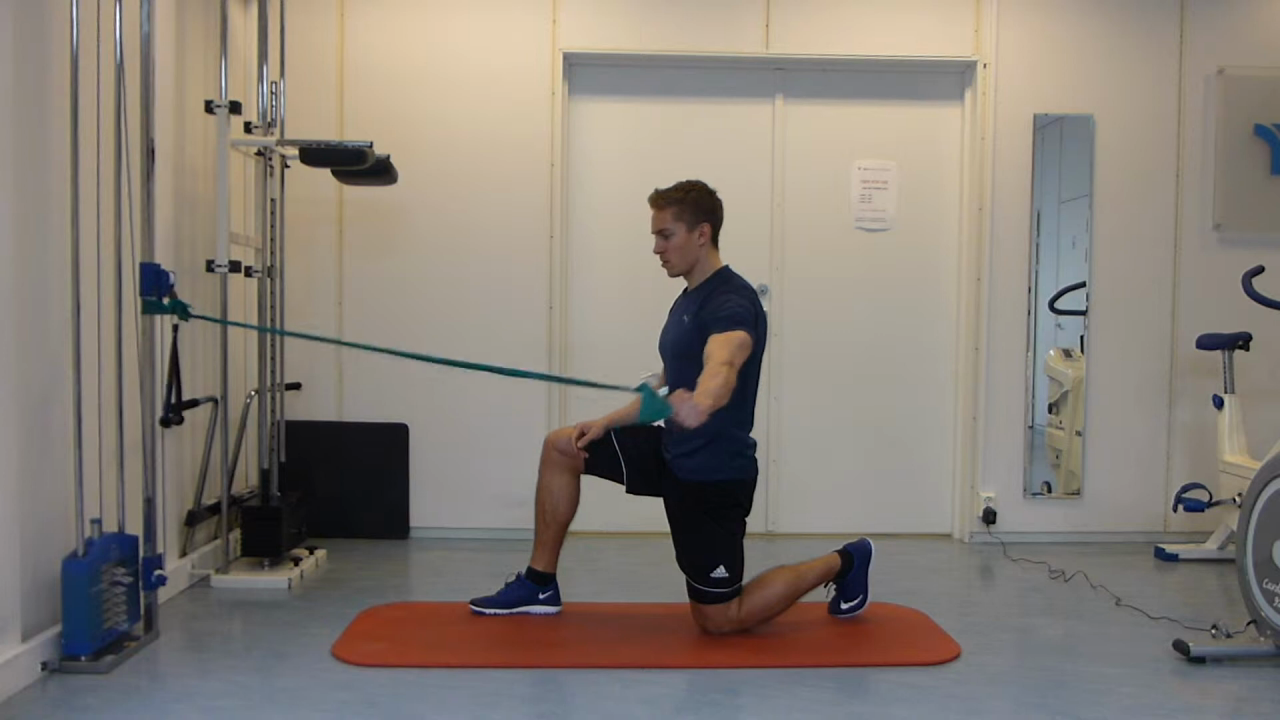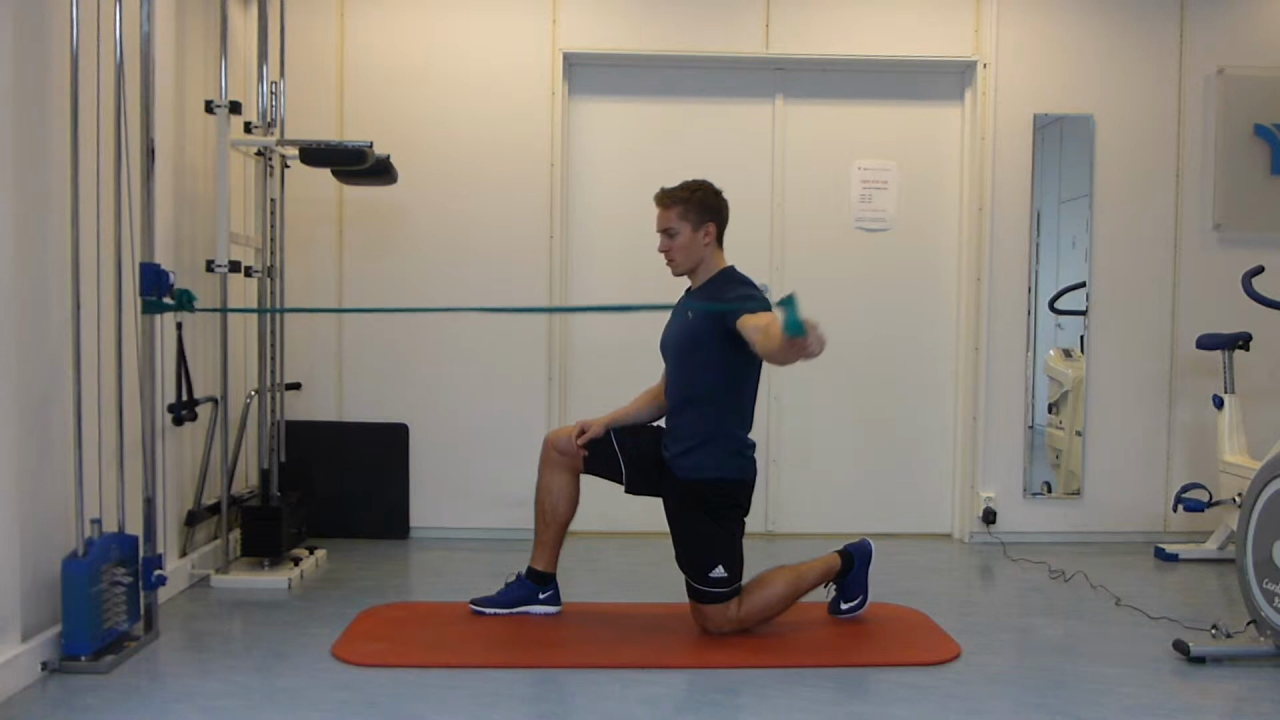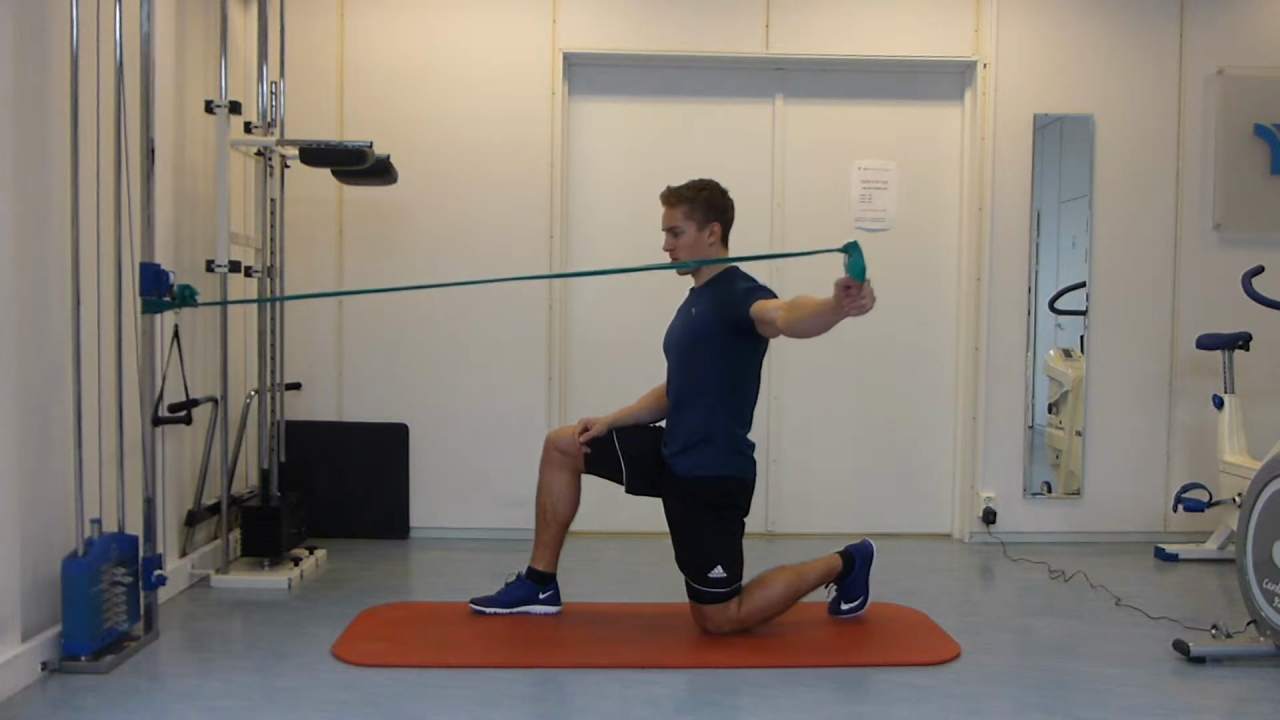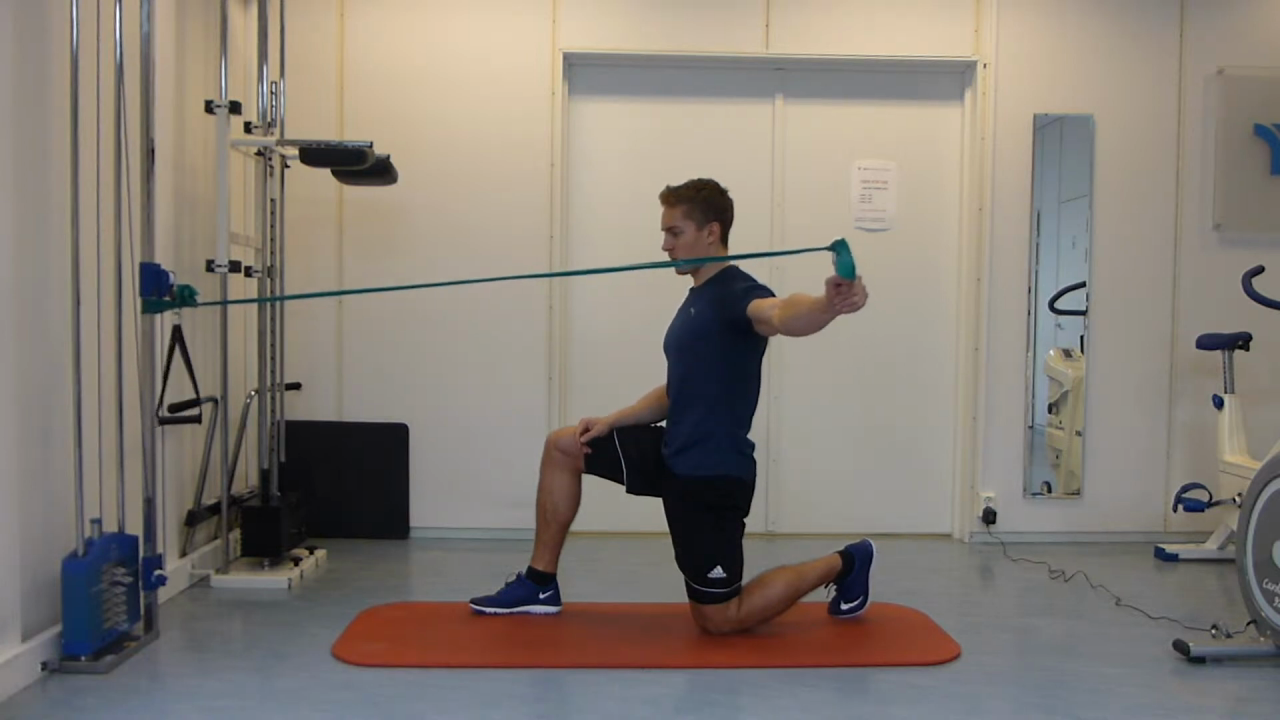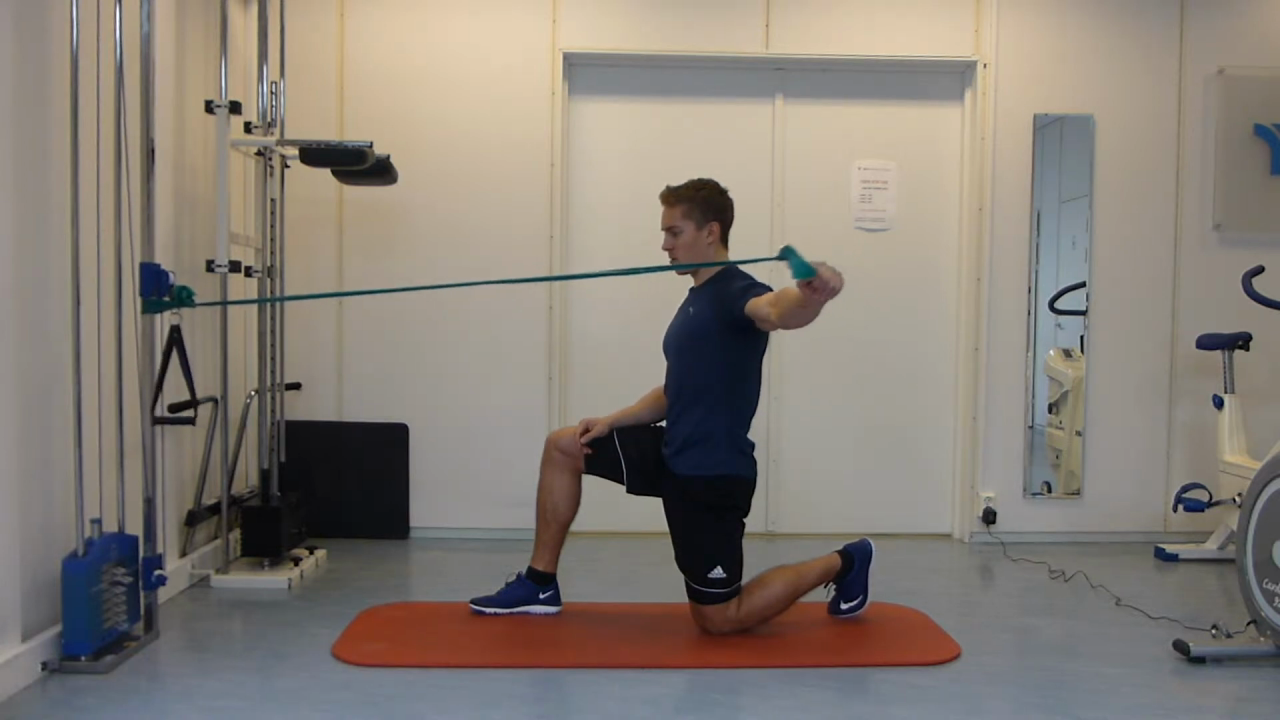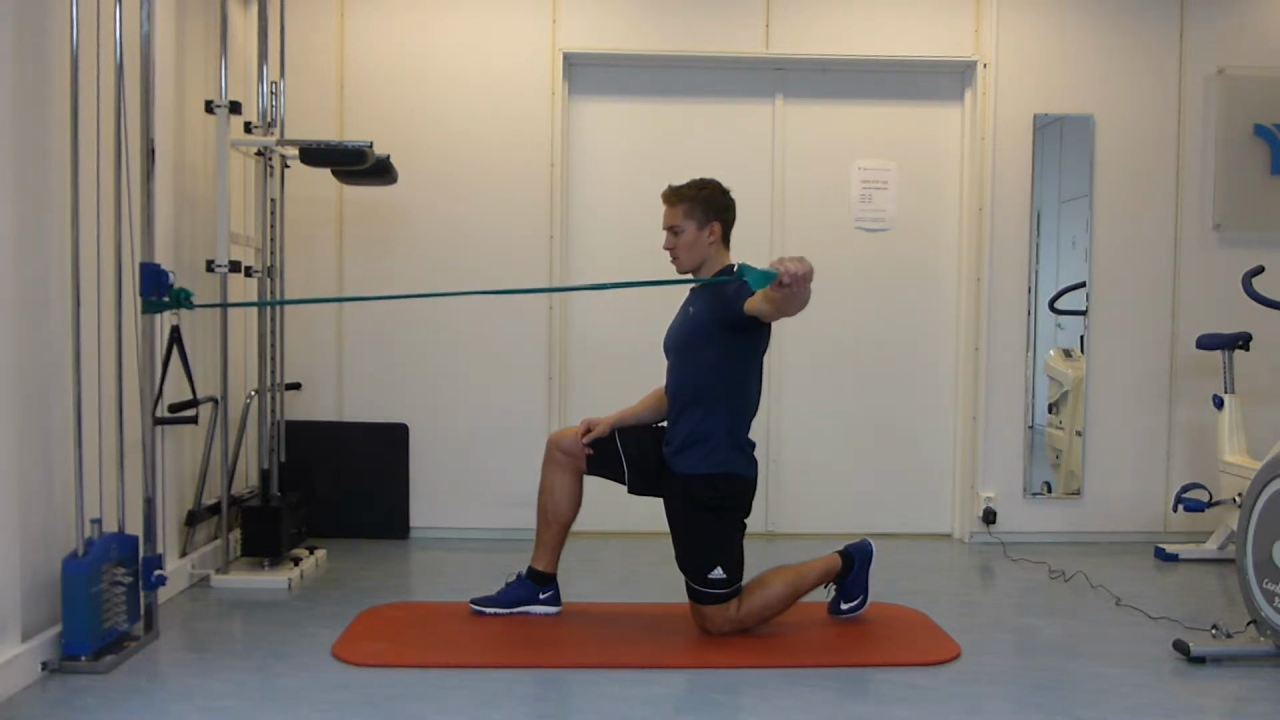
dt=0.5s
person 1, frame 1
left shoulder: (730, 300)
right shoulder: (688, 300)
left elbow: (723, 364)
left wrist: (699, 403)
right wrist: (608, 421)
left hip: (714, 475)
right hip: (673, 456)
left knee: (718, 619)
right knee: (561, 447)
left ankle: (841, 563)
right ankle: (539, 585)
person 1, frame 2
left shoulder: (736, 296)
right shoulder: (690, 302)
left elbow: (767, 336)
left wrist: (796, 342)
right wrist: (607, 422)
left hip: (713, 474)
right hip: (673, 454)
left knee: (718, 618)
right knee: (561, 447)
left ankle: (842, 563)
right ankle: (539, 584)
person 1, frame 3
left shoulder: (738, 294)
right shoulder: (697, 301)
left elbow: (784, 317)
left wrist: (837, 306)
right wrist: (611, 421)
left hip: (713, 475)
right hip: (673, 456)
left knee: (719, 618)
right knee: (562, 446)
left ankle: (843, 564)
right ankle: (539, 584)
person 1, frame 4
left shoulder: (737, 293)
right shoulder: (698, 300)
left elbow: (781, 315)
left wrist: (831, 304)
right wrist: (613, 420)
left hip: (713, 475)
right hip: (674, 455)
left knee: (718, 618)
right knee: (563, 447)
left ankle: (842, 563)
right ankle: (539, 584)
person 1, frame 5
left shoulder: (736, 293)
right shoulder: (697, 299)
left elbow: (776, 310)
left wrist: (813, 296)
right wrist: (612, 421)
left hip: (713, 474)
right hip: (673, 455)
left knee: (719, 619)
right knee: (563, 447)
left ankle: (841, 564)
right ankle: (539, 584)
person 1, frame 6
left shoulder: (736, 293)
right shoulder: (699, 300)
left elbow: (775, 302)
left wrist: (795, 285)
right wrist: (614, 421)
left hip: (714, 475)
right hip: (675, 455)
left knee: (718, 618)
right knee: (564, 448)
left ankle: (841, 564)
right ankle: (539, 584)
